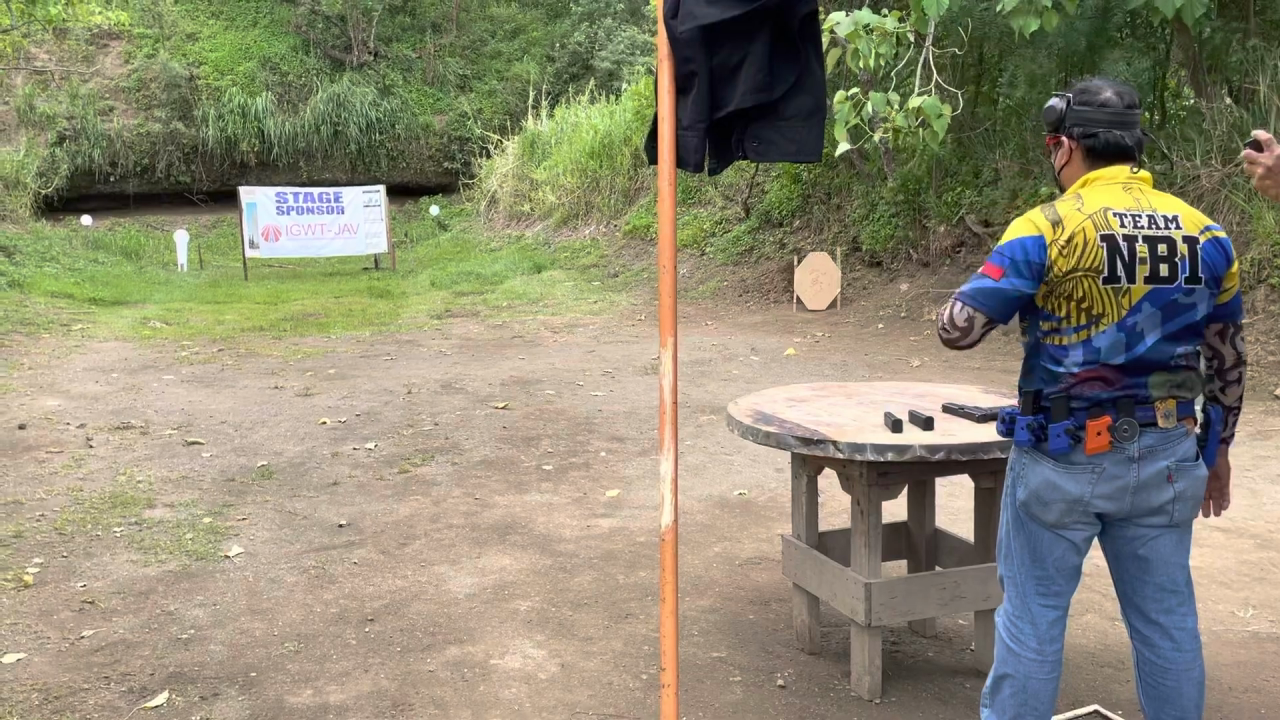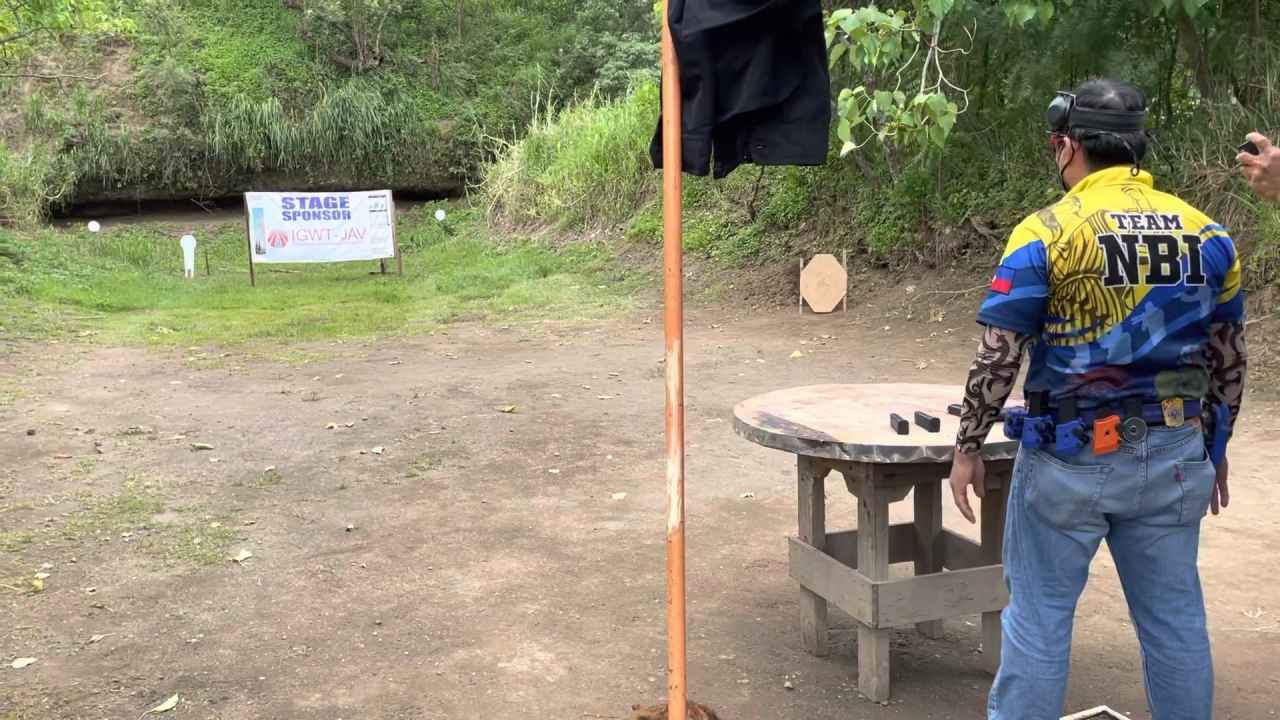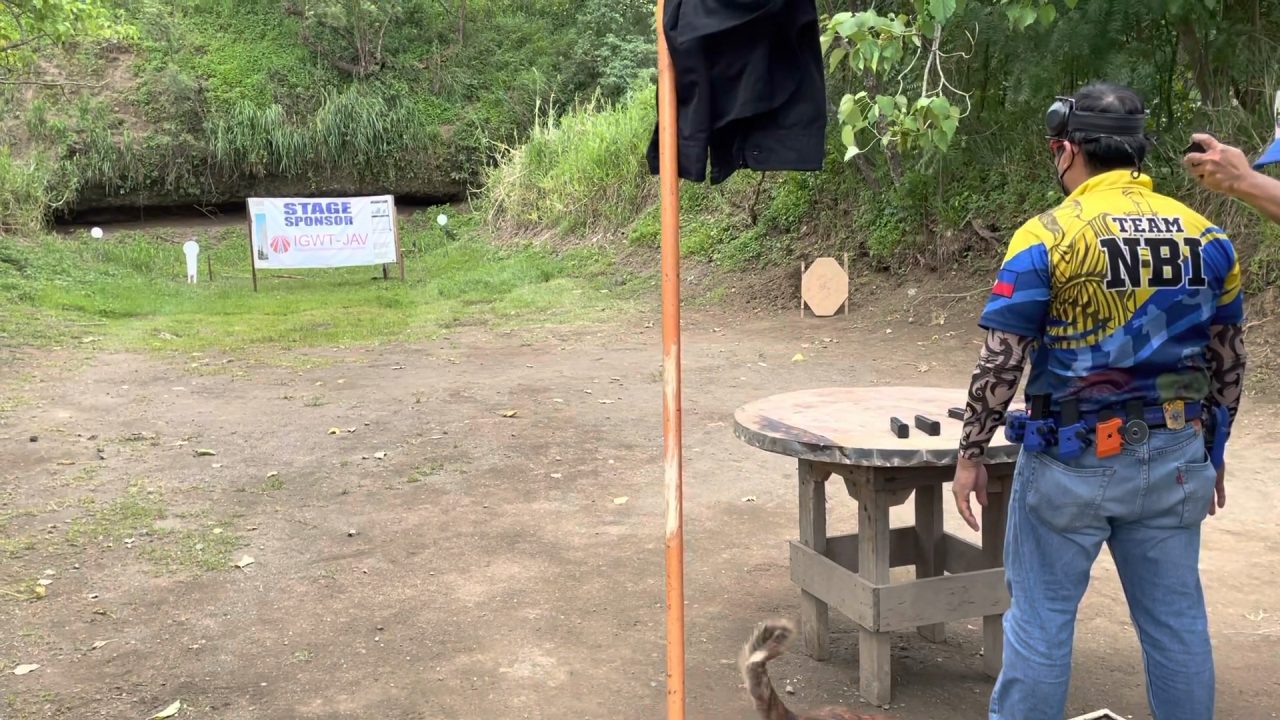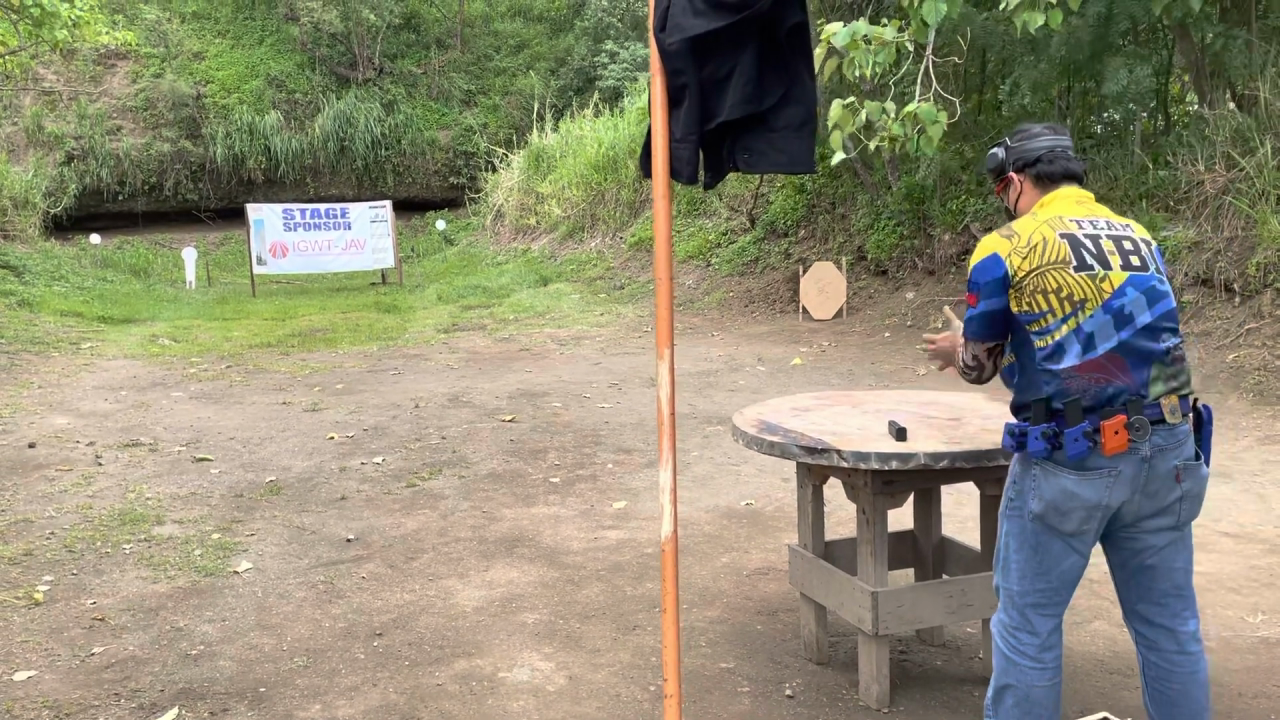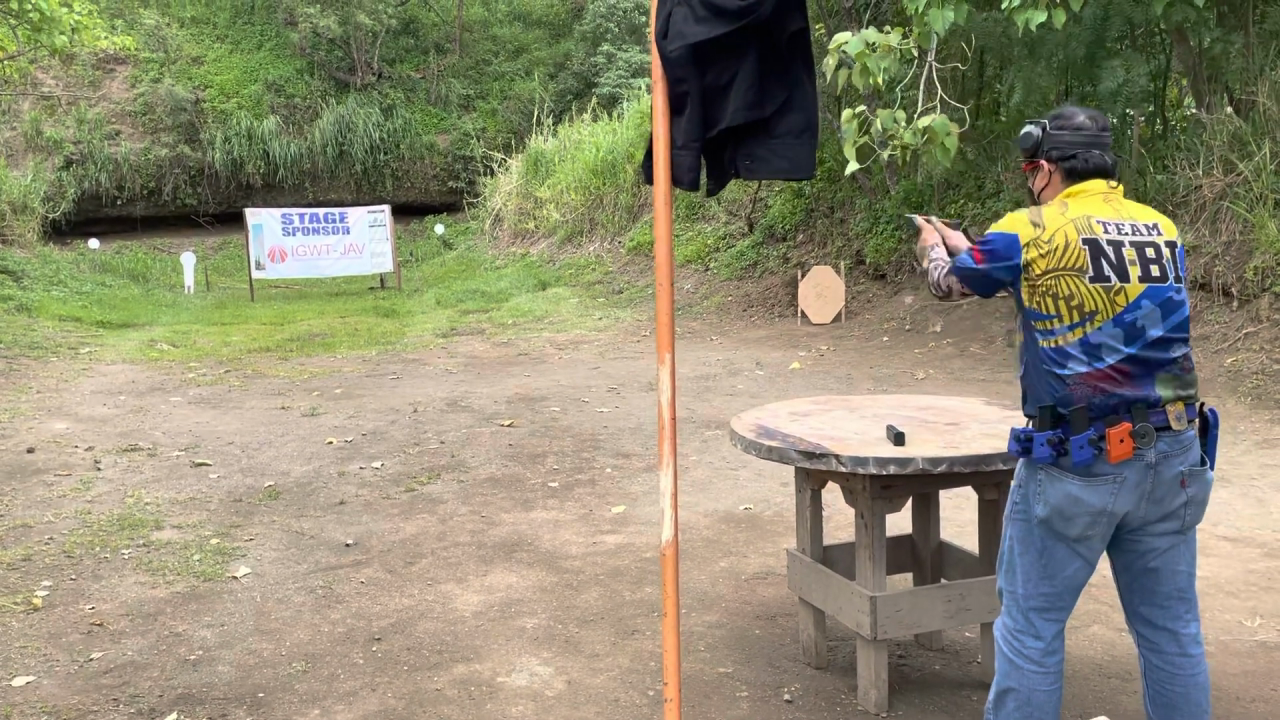
dt=1s
person 1, frame 1
left shoulder: (1046, 228)
right shoulder: (1205, 233)
left elbow: (958, 327)
right elbow: (1227, 358)
left wrist: (976, 293)
right wrist: (1217, 448)
left hip: (1063, 457)
right hip: (1164, 455)
left knee: (1032, 615)
right knee: (1165, 616)
person 1, frame 2
left shoulder: (1046, 233)
right shoulder: (1207, 233)
left elbow: (998, 359)
right elbow: (1228, 359)
left wrist: (967, 446)
right wrist: (1214, 446)
left hip: (1071, 457)
right hip: (1173, 455)
left knee: (1040, 614)
right knee: (1175, 615)
person 1, frame 3
left shoulder: (1047, 237)
right shoulder: (1206, 236)
left elbow: (1001, 362)
right elbow: (1228, 361)
left wrist: (970, 453)
right wrist: (1211, 449)
left hip: (1074, 460)
right hip: (1172, 457)
left knee: (1042, 617)
right knee: (1176, 618)
person 1, frame 4
left shoulder: (1005, 248)
right shoulder: (1138, 237)
left elbow: (978, 366)
left wrist: (959, 345)
left hip: (1070, 462)
right hip: (1167, 451)
left knee: (1028, 619)
right knee: (1169, 620)
person 1, frame 5
left shoulder: (1028, 233)
right shoulder: (1162, 229)
left elbow: (952, 281)
left wrist: (936, 249)
right wrist: (968, 248)
left hip: (1077, 464)
right hip: (1172, 455)
left knee: (1032, 623)
right knee: (1170, 625)
